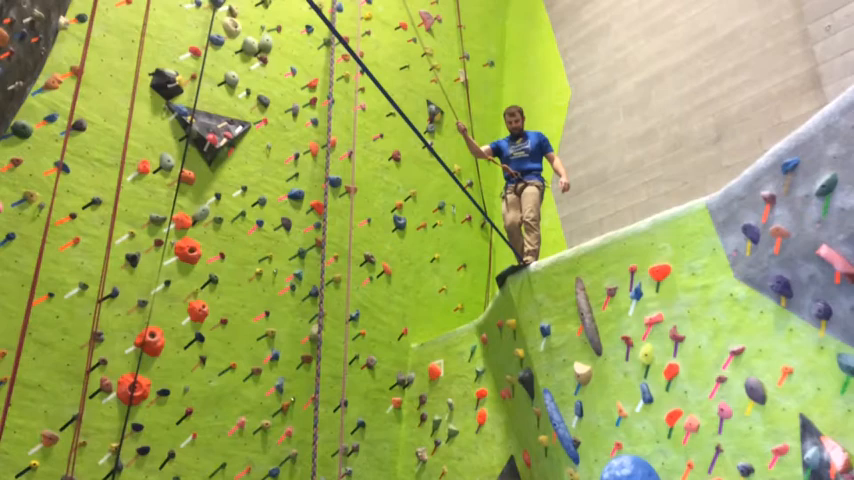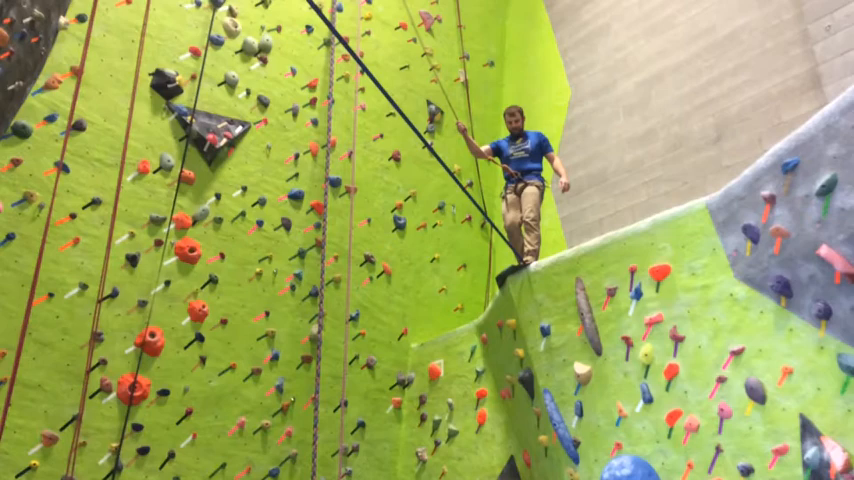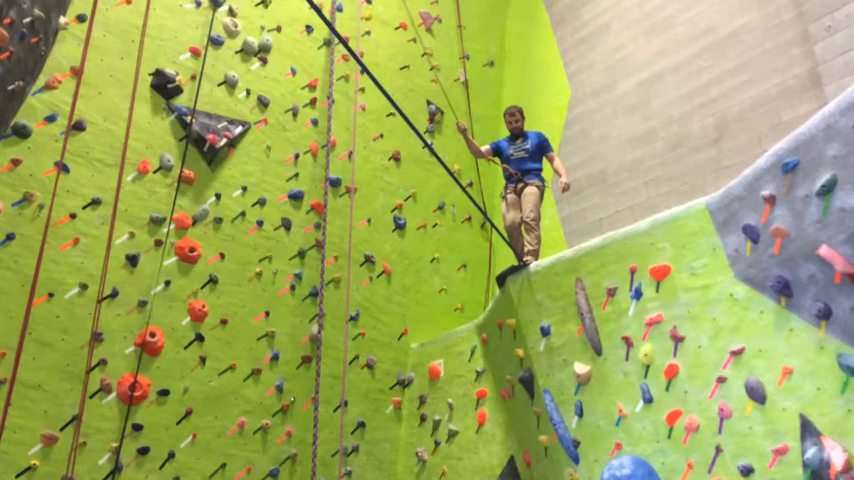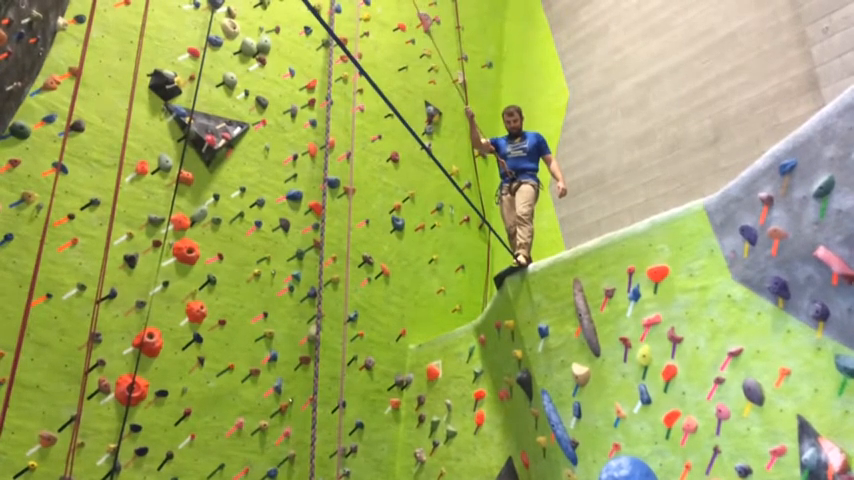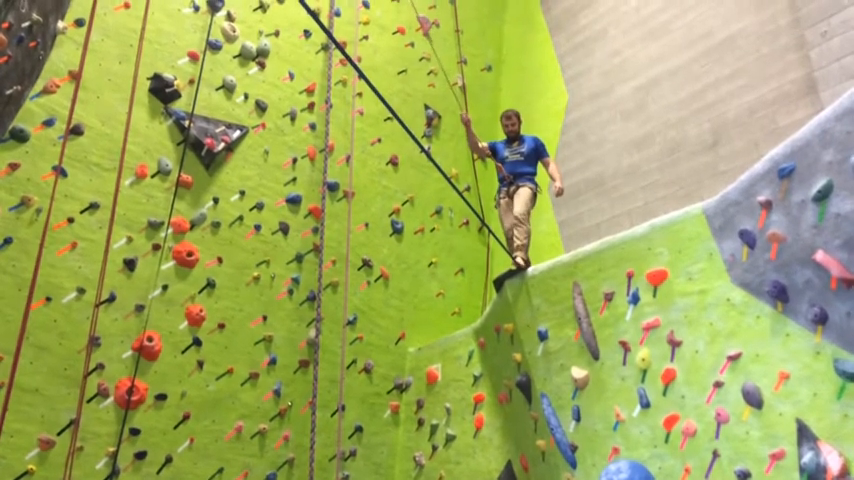
dt=0.7s
person 1, frame 1
left shoulder: (537, 137)
right shoulder: (501, 144)
left elbow: (553, 159)
right elbow: (479, 152)
left wrist: (563, 176)
right wrist: (466, 135)
left hip: (532, 182)
right hip: (511, 187)
left knee: (530, 219)
right knee: (511, 224)
left ankle: (530, 261)
right ankle: (522, 261)
person 1, frame 2
left shoulder: (537, 137)
right shoulder: (501, 144)
left elbow: (553, 159)
right elbow: (479, 152)
left wrist: (563, 176)
right wrist: (466, 135)
left hip: (532, 182)
right hip: (511, 187)
left knee: (530, 219)
right knee: (511, 223)
left ankle: (530, 260)
right ankle: (522, 260)
person 1, frame 3
left shoulder: (537, 137)
right shoulder: (501, 144)
left elbow: (553, 159)
right elbow: (479, 153)
left wrist: (563, 176)
right wrist: (465, 135)
left hip: (532, 182)
right hip: (511, 187)
left knee: (530, 219)
right knee: (511, 224)
left ankle: (530, 260)
right ankle: (522, 260)
person 1, frame 4
left shoulder: (535, 138)
right shoulder: (499, 142)
left elbow: (550, 161)
right elbow: (478, 144)
left wrist: (560, 180)
right wrist: (472, 121)
left hip: (527, 182)
right hip: (506, 187)
left knee: (523, 215)
right knee: (511, 227)
left ankle: (523, 255)
right ankle: (526, 264)
person 1, frame 5
left shoulder: (533, 141)
right shoulder: (497, 146)
left elbow: (549, 164)
right elbow: (477, 148)
left wrist: (557, 180)
right wrist: (468, 128)
left hip: (525, 185)
right hip: (504, 190)
left knee: (520, 214)
right knee: (509, 230)
left ankle: (520, 256)
right ankle: (524, 267)
